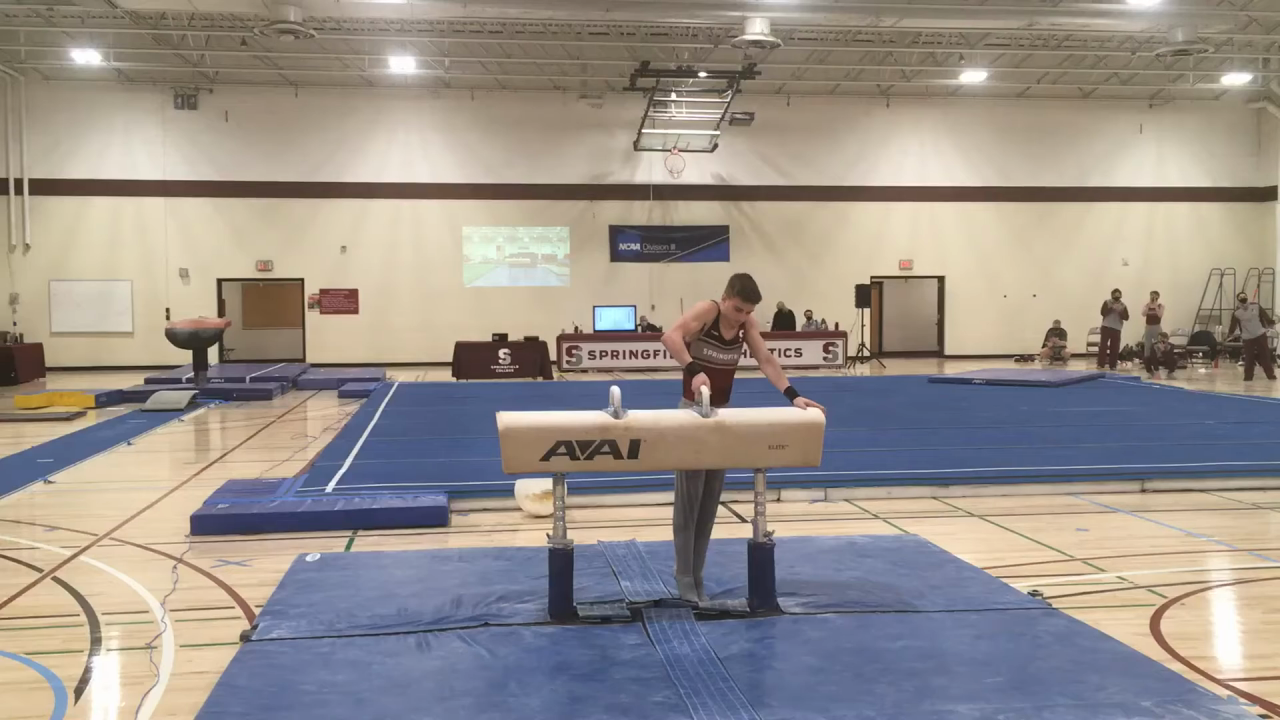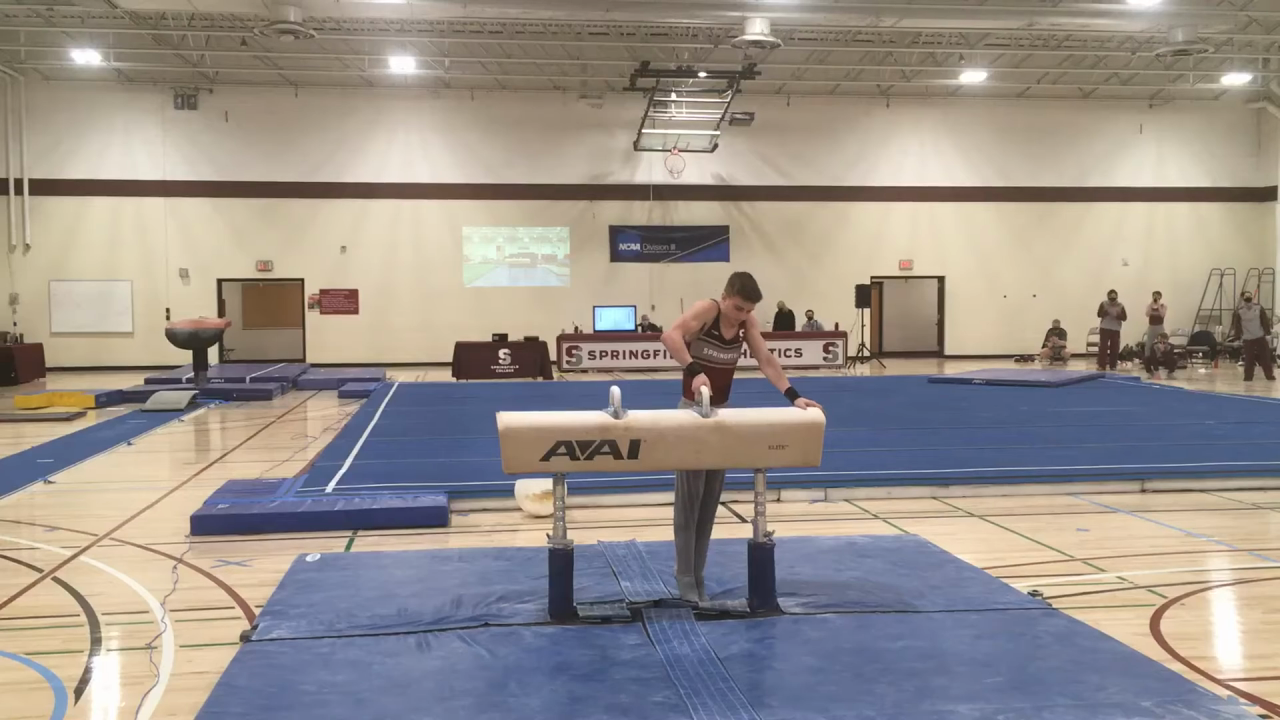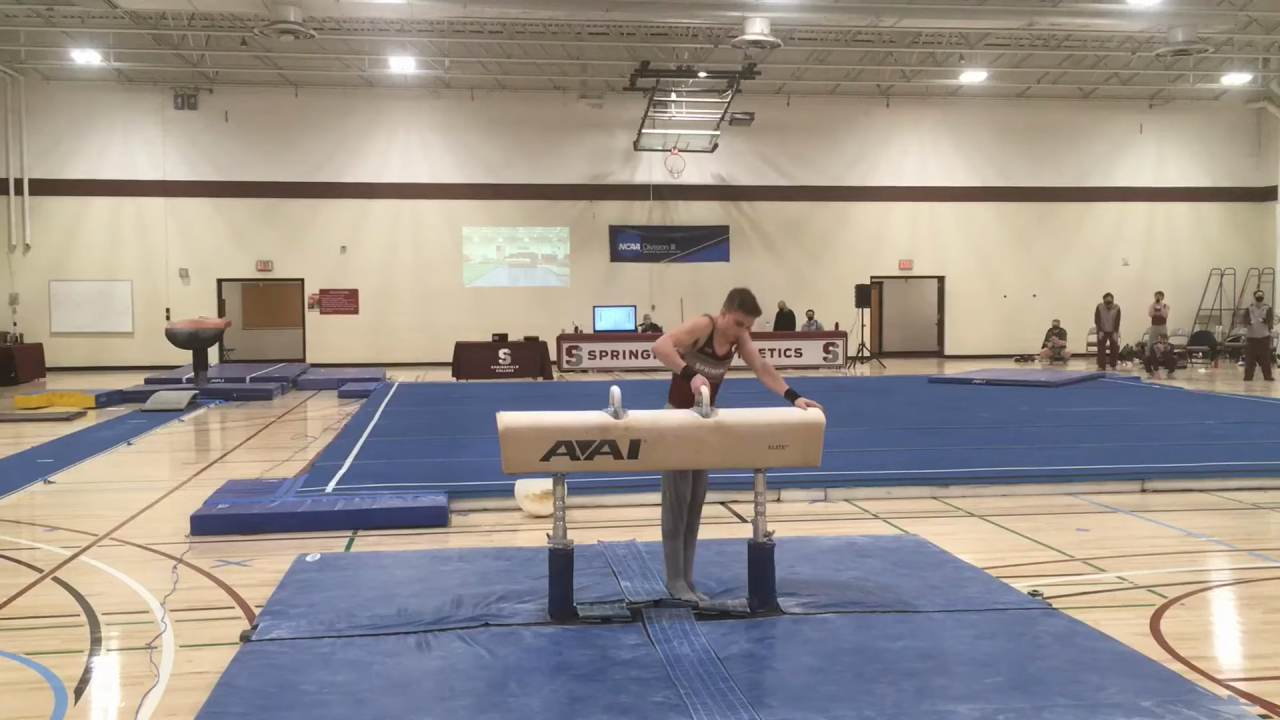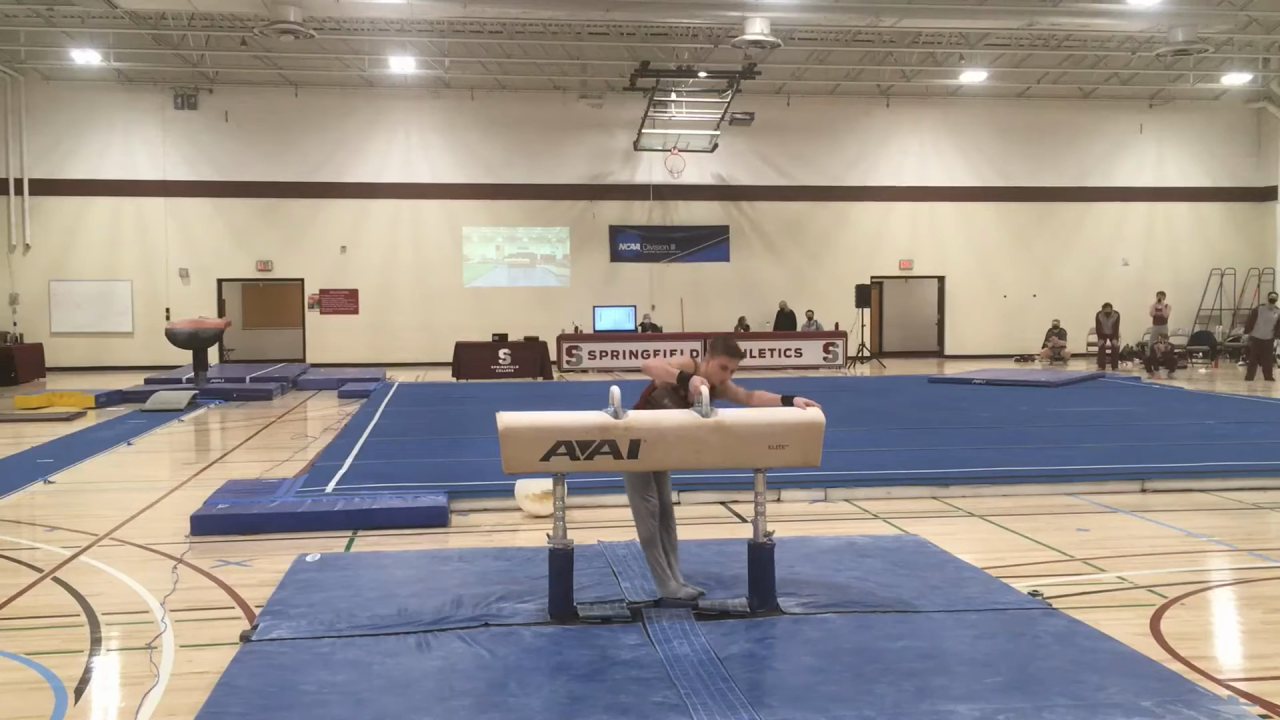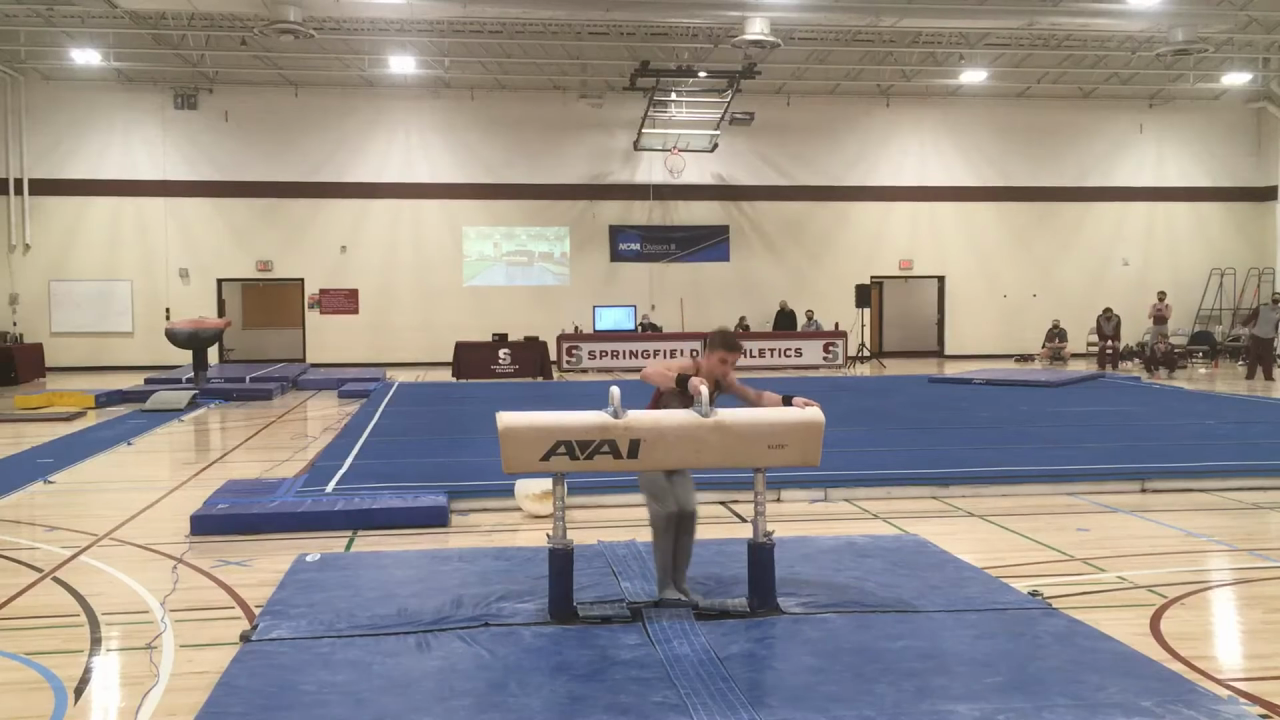
dt=0.3s
person 1, frame 1
left shoulder: (747, 324)
right shoulder: (706, 311)
left elbow: (766, 360)
right elbow: (670, 336)
left wrist: (792, 395)
right wrist: (693, 371)
right hip: (693, 411)
left knee: (711, 499)
right knee: (689, 497)
left ankle: (696, 576)
right ankle: (684, 577)
person 1, frame 2
left shoulder: (747, 322)
right shoulder: (706, 310)
left elbow: (766, 360)
right elbow: (670, 335)
left wrist: (792, 395)
right wrist: (693, 371)
left hip: (721, 411)
right hip: (693, 410)
left knee: (710, 499)
right knee: (690, 497)
left ankle: (697, 577)
right ankle: (685, 577)
person 1, frame 3
left shoulder: (738, 337)
right shoulder: (701, 325)
left elbow: (762, 368)
right elbow: (661, 346)
left wrist: (793, 397)
right wrist: (690, 375)
left knee: (695, 500)
right knee: (677, 499)
left ankle: (686, 578)
right ankle: (675, 580)
person 1, frame 4
left shoulder: (718, 387)
right shoulder: (686, 367)
left elbow: (750, 396)
right elbow: (648, 366)
left wrist: (789, 400)
right wrist: (686, 379)
left knee: (665, 507)
right knee: (647, 506)
left ankle: (674, 579)
right ankle: (668, 583)
person 1, frame 5
left shoulder: (722, 381)
right shoulder: (687, 368)
left elbow: (755, 396)
right elbow: (648, 373)
left wrist: (790, 401)
right wrist: (686, 381)
left knee: (686, 511)
right knee: (666, 511)
left ankle: (679, 582)
right ankle: (666, 586)
